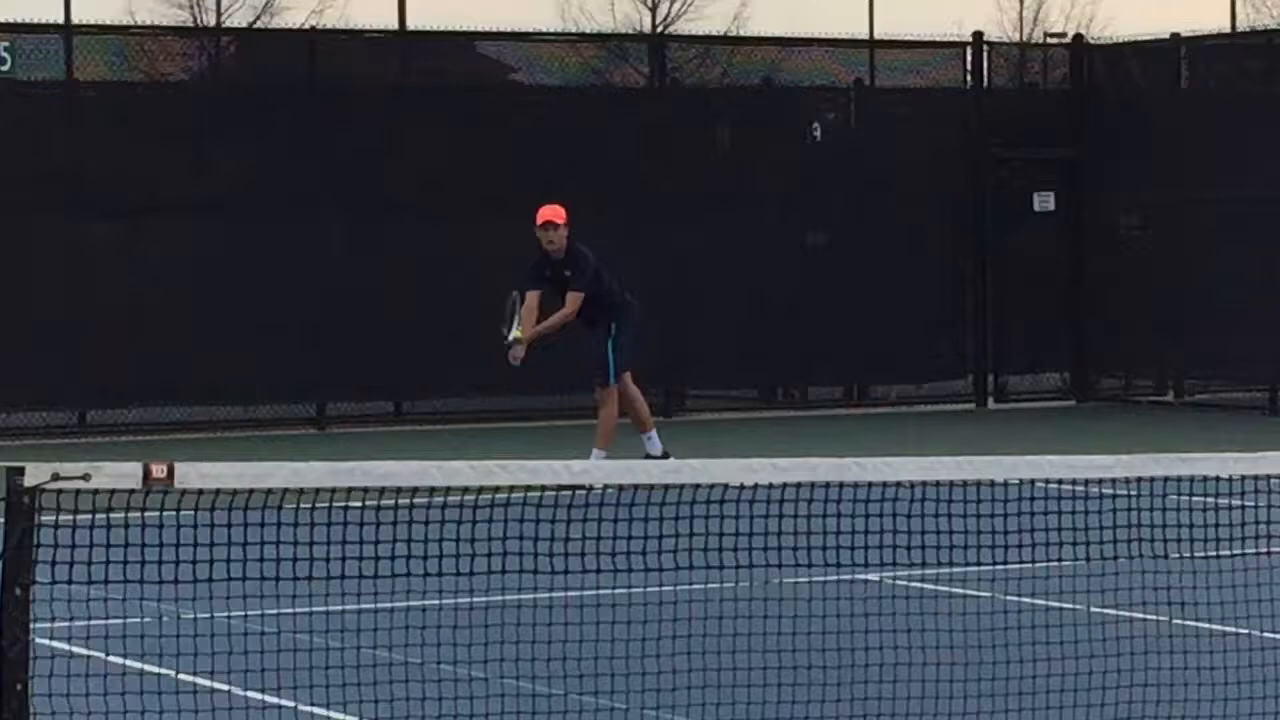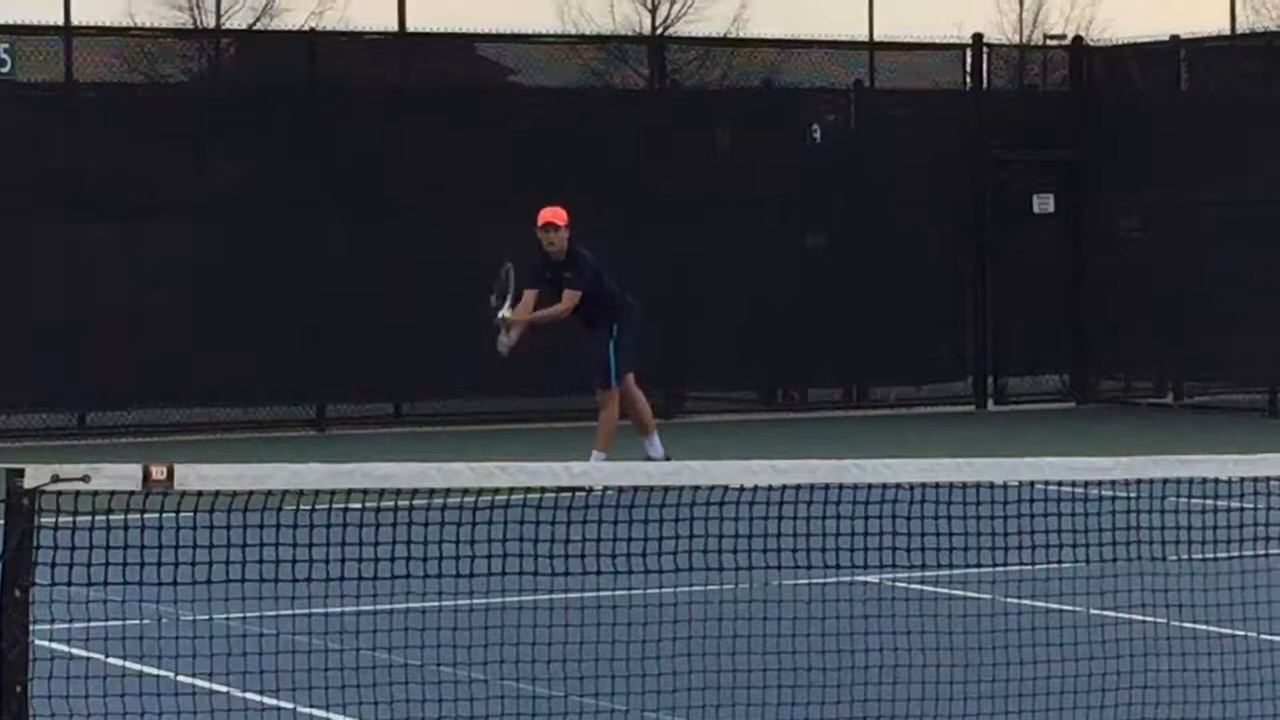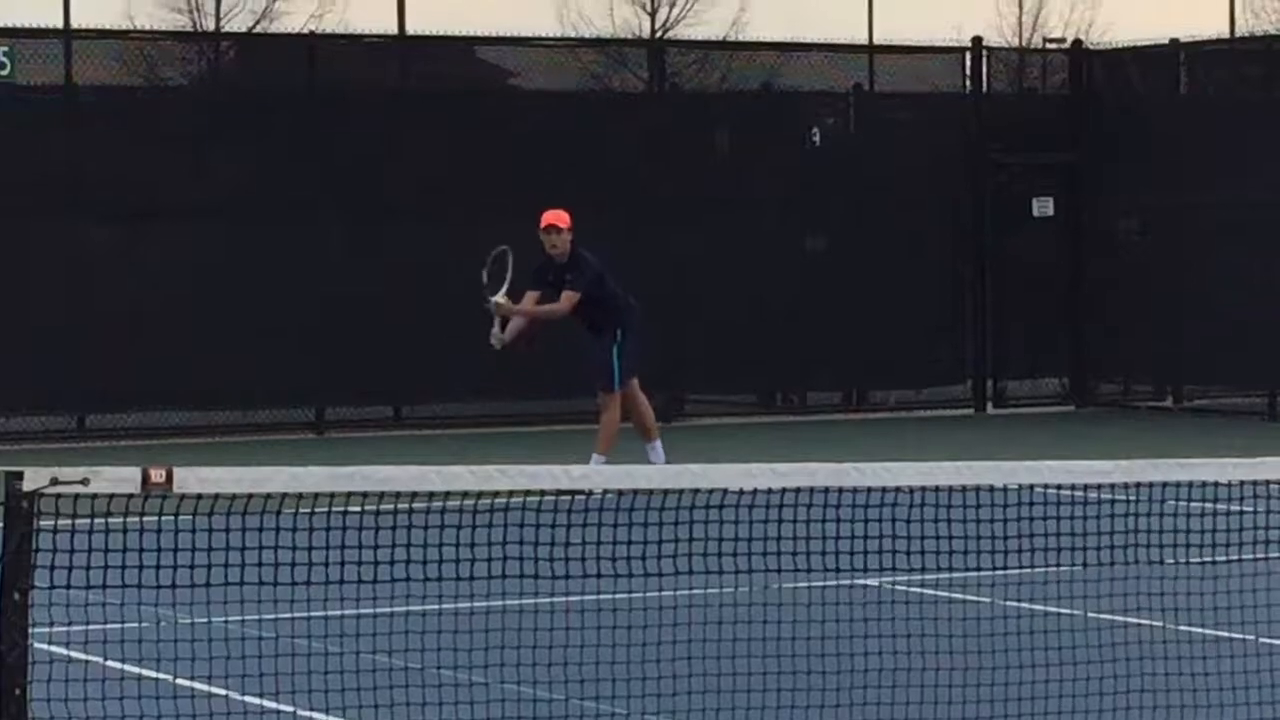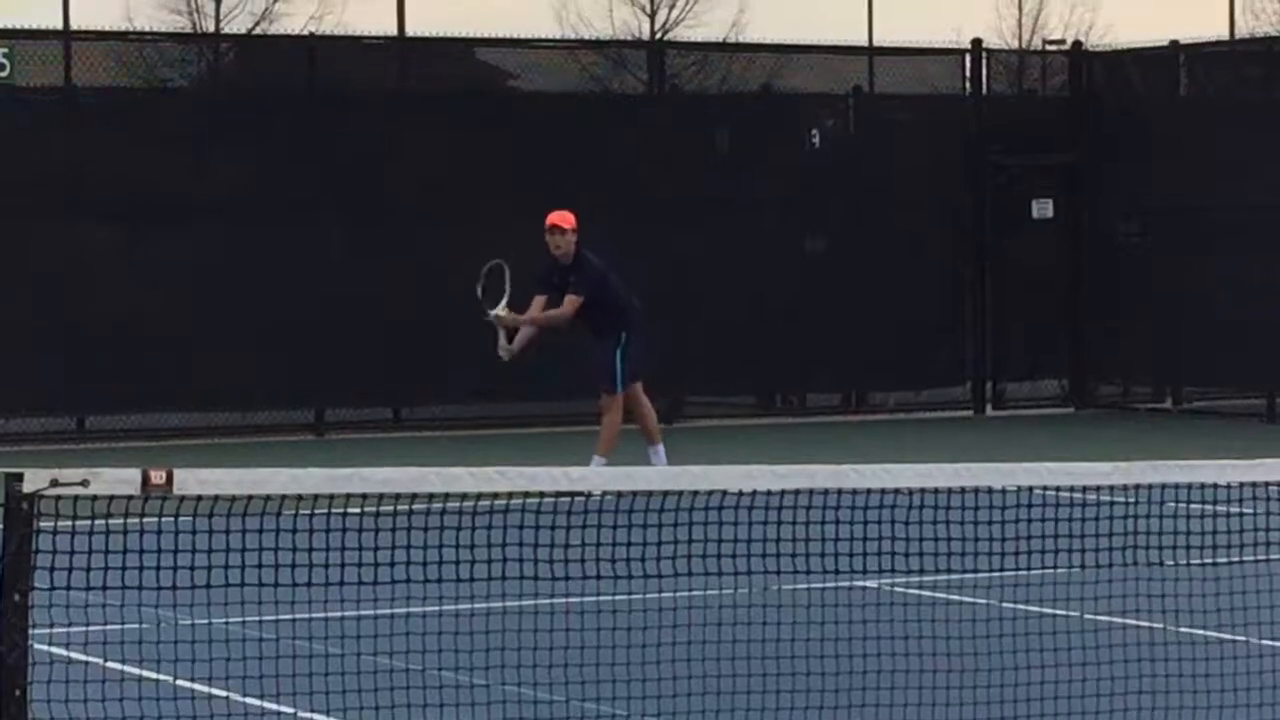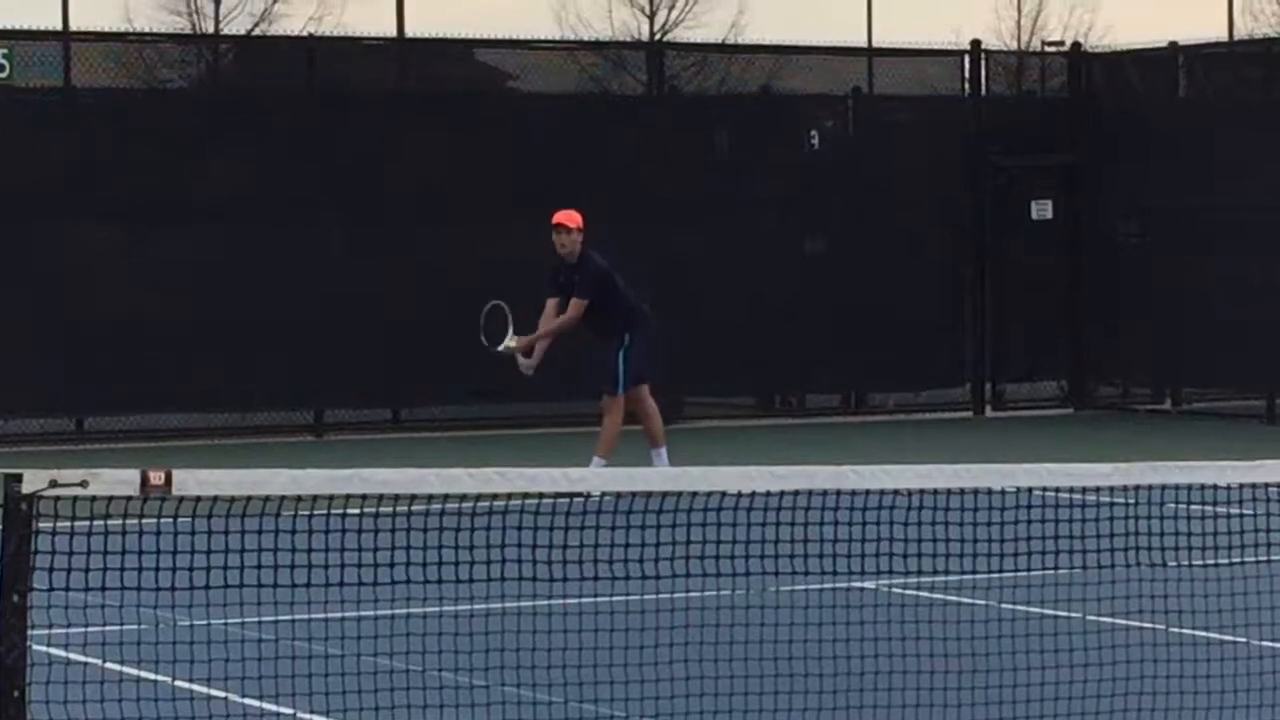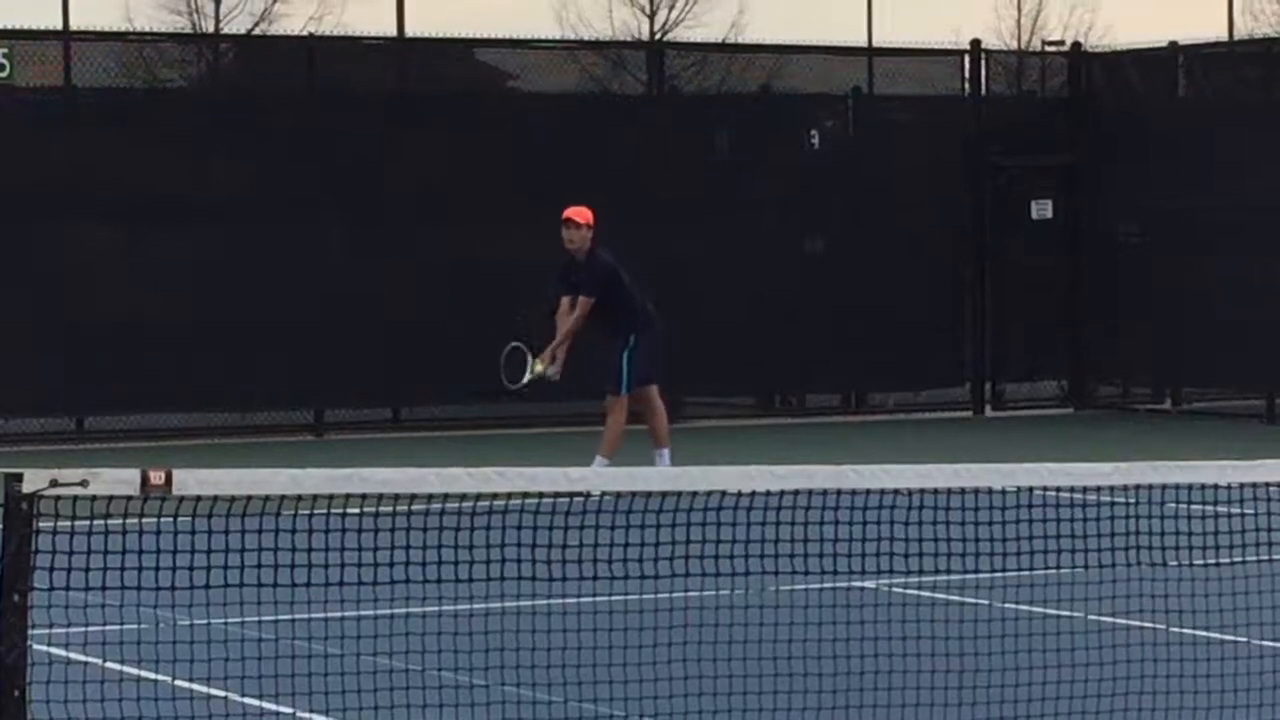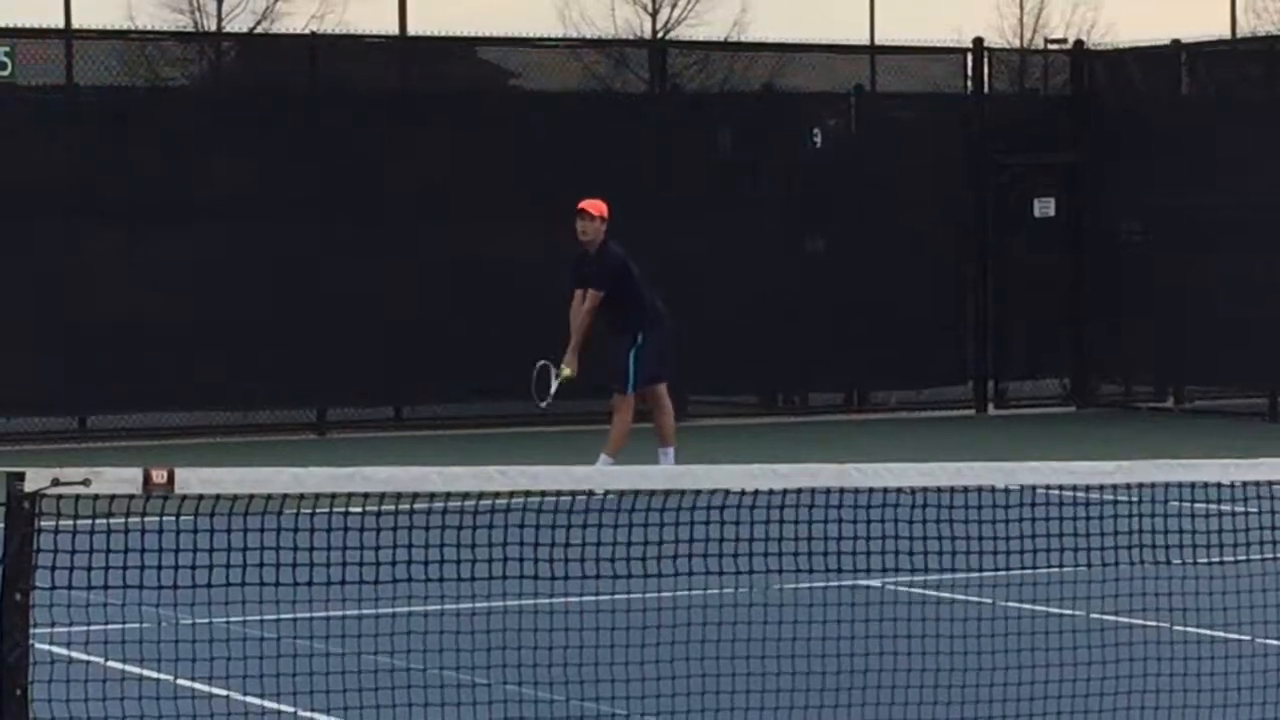
dt=0.1s
person 1, frame 1
left shoulder: (581, 259)
right shoulder: (540, 265)
left elbow: (570, 311)
right elbow: (530, 307)
left wrist: (532, 333)
right wrist: (521, 342)
left hip: (616, 319)
right hip: (600, 322)
left knee: (606, 392)
right knee: (623, 385)
left ankle: (597, 463)
right ankle: (656, 450)
person 1, frame 2
left shoulder: (581, 260)
right shoulder: (541, 265)
left elbow: (565, 308)
right elbow: (526, 305)
left wrist: (522, 319)
right wrist: (511, 336)
left hip: (617, 320)
right hip: (600, 323)
left knee: (607, 394)
right knee: (626, 387)
left ankle: (596, 464)
right ankle: (656, 453)
person 1, frame 3
left shoulder: (583, 264)
right shoulder: (545, 268)
left elbow: (563, 309)
right elbow: (528, 306)
left wrist: (513, 309)
right wrist: (505, 336)
left hip: (619, 326)
right hip: (604, 328)
left knee: (609, 397)
right knee: (630, 391)
left ankle: (596, 468)
right ankle: (658, 459)
person 1, frame 4
left shoulder: (587, 266)
right shoulder: (552, 271)
left elbow: (565, 313)
right elbow: (535, 313)
left wrist: (517, 320)
right wrist: (514, 346)
left hip: (623, 328)
right hip: (608, 330)
left knee: (611, 400)
right knee: (634, 393)
left ankle: (596, 469)
right ankle: (659, 462)
person 1, frame 5
left shoulder: (592, 267)
right shoulder: (559, 271)
left elbow: (571, 318)
right elbow: (550, 315)
left wrist: (531, 340)
right wrist: (536, 354)
left hip: (630, 330)
right hip: (619, 331)
left knee: (613, 401)
right knee: (639, 396)
left ankle: (595, 471)
right ankle: (661, 465)
person 1, frame 6
left shoulder: (600, 264)
right shoulder: (569, 268)
left elbow: (579, 316)
right elbow: (564, 313)
left wrist: (552, 349)
right wrist: (559, 357)
left hip: (637, 331)
right hip: (625, 332)
left knee: (616, 402)
right knee: (648, 396)
left ankle: (598, 470)
right ankle: (664, 465)
person 1, frame 7
left shoulder: (609, 258)
right shoulder: (583, 261)
left elbow: (589, 308)
right elbow: (577, 305)
left wrist: (572, 351)
right wrist: (573, 354)
left hip: (644, 329)
right hip: (634, 329)
left knee: (623, 400)
right knee: (656, 393)
left ankle: (602, 469)
right ankle: (668, 464)
